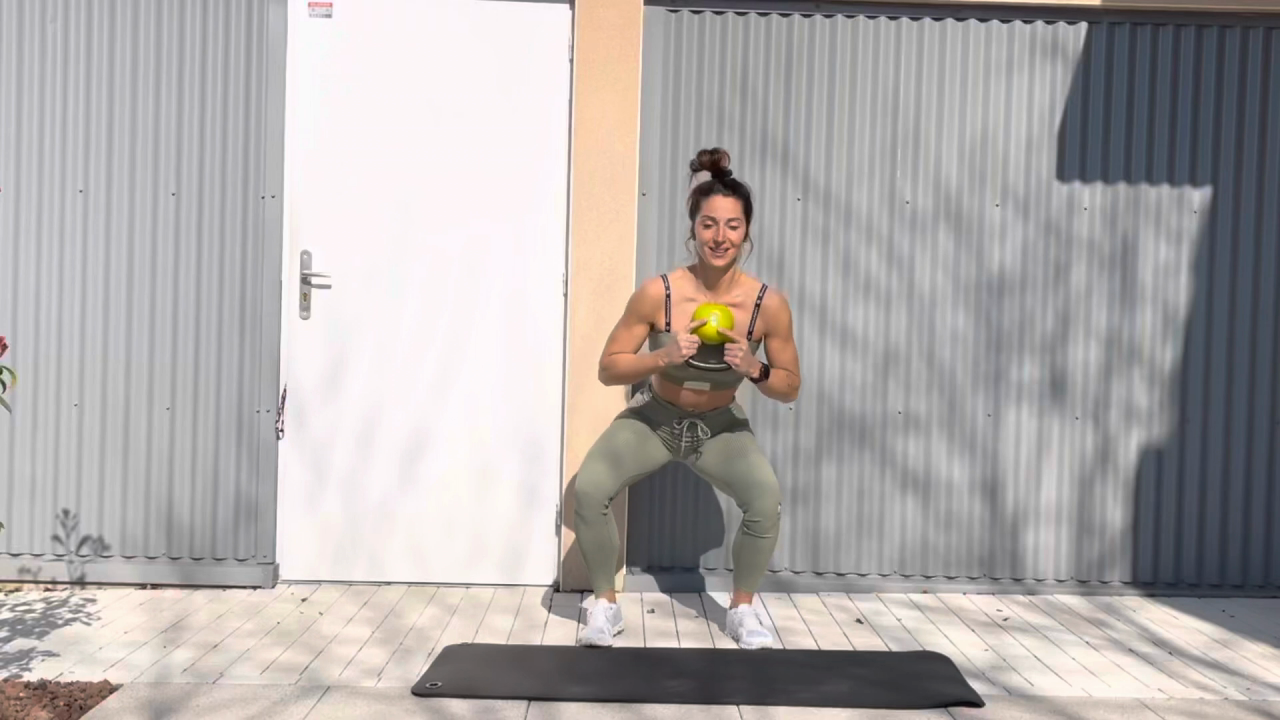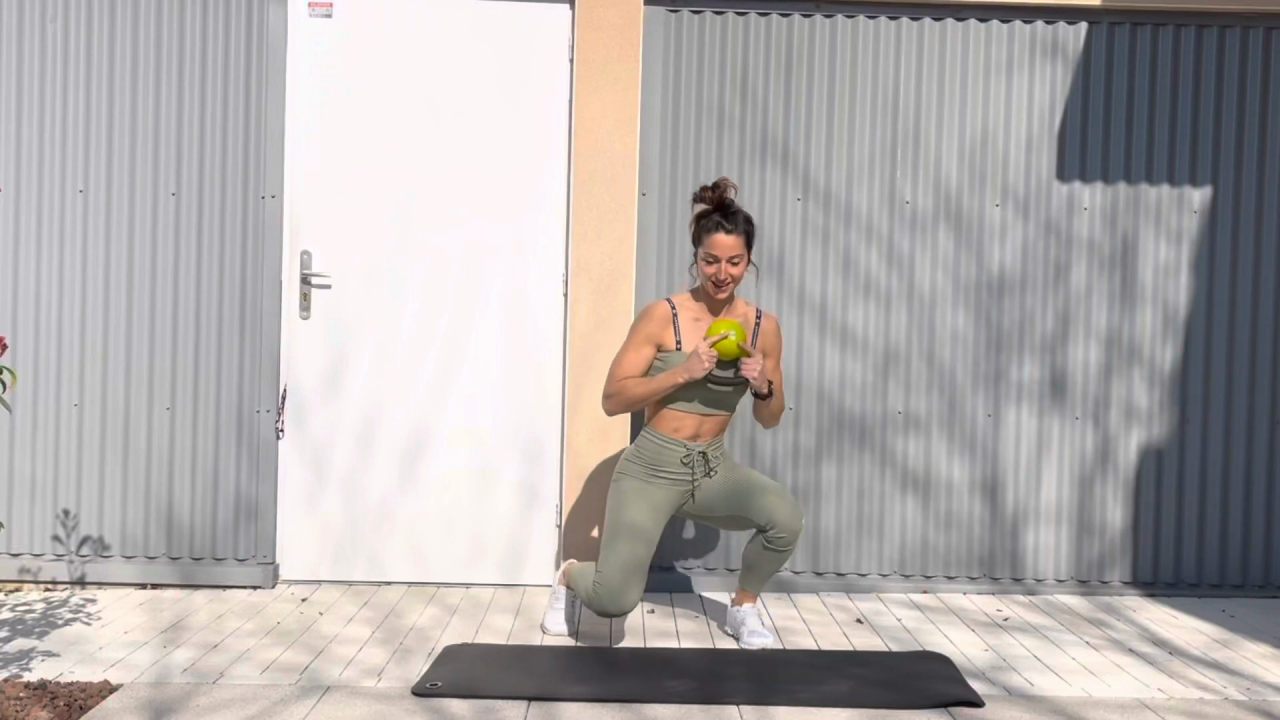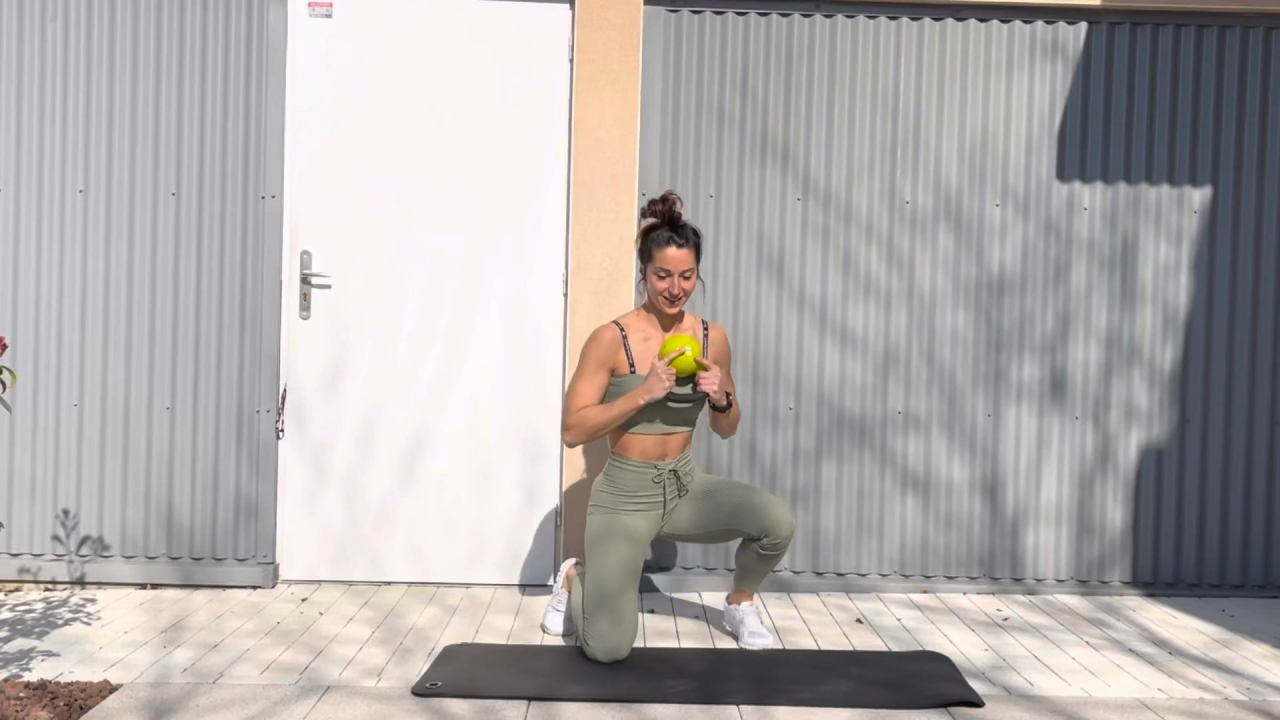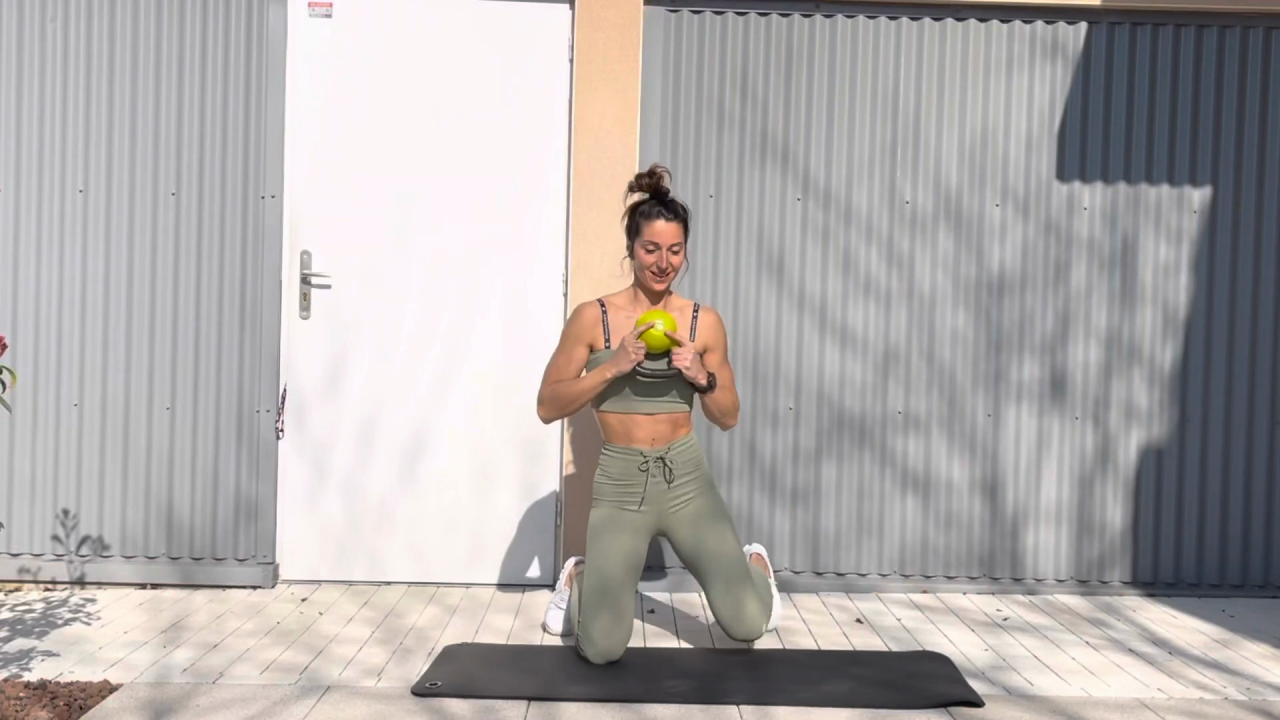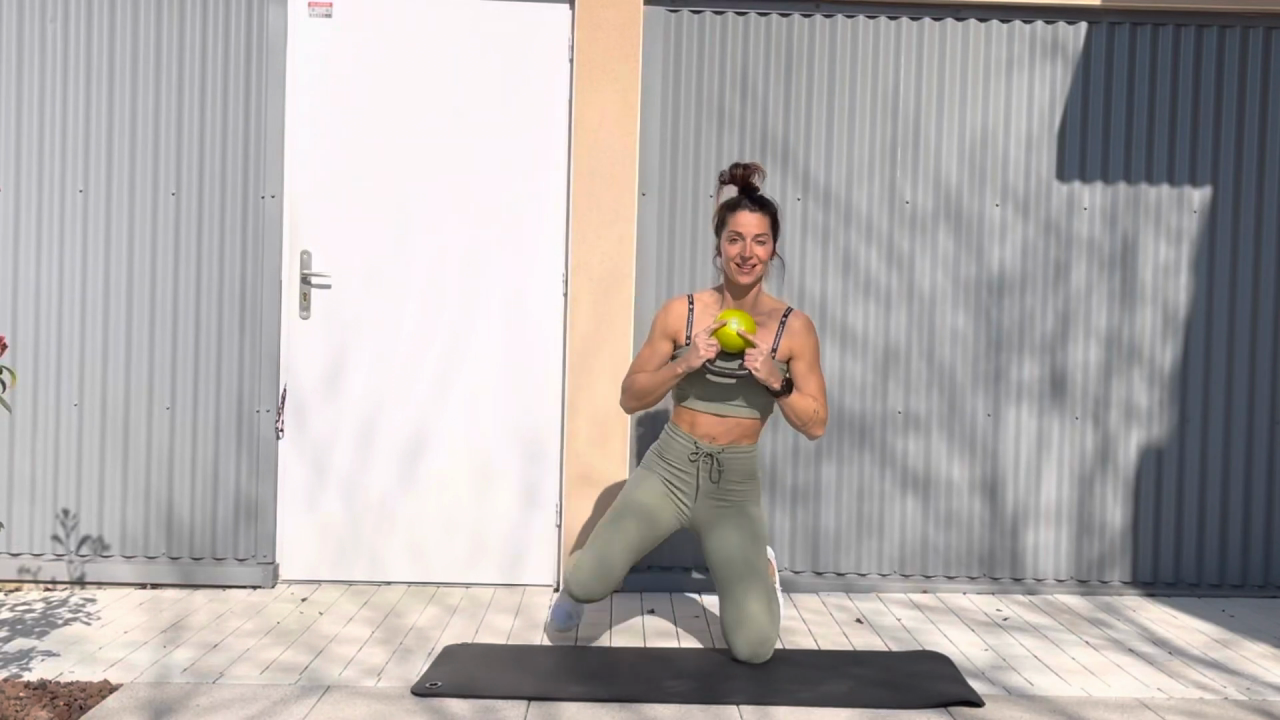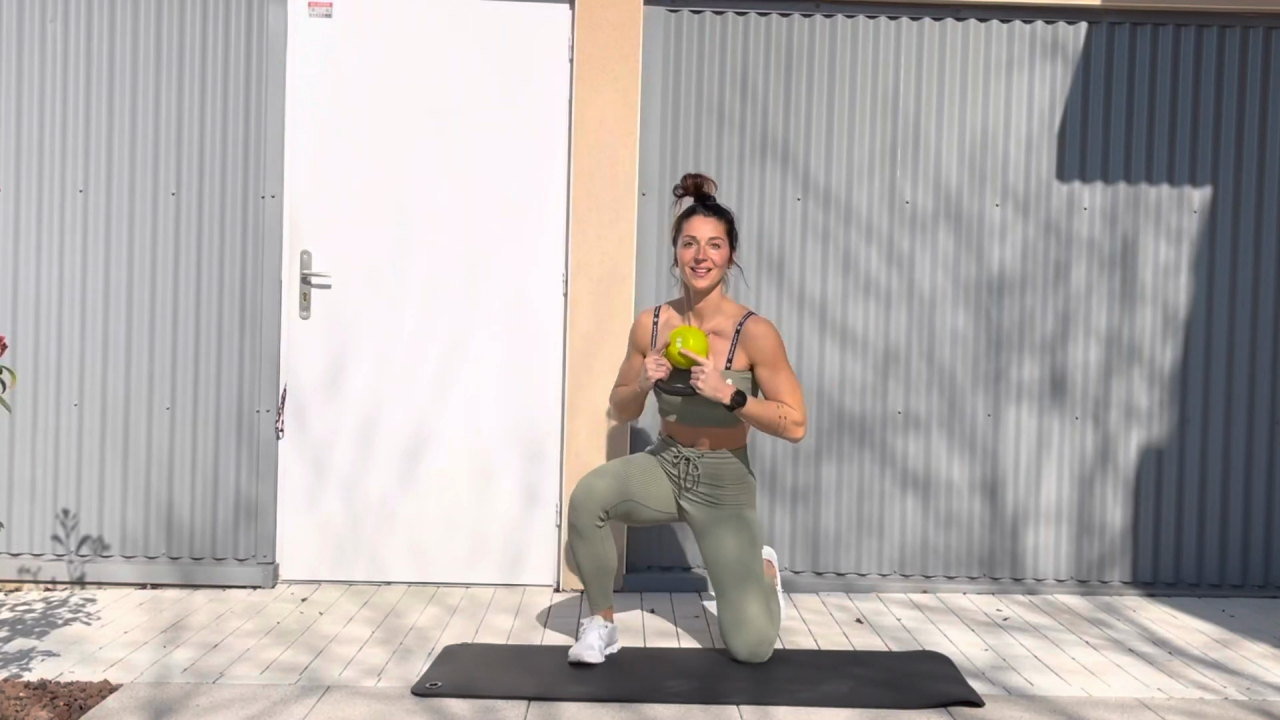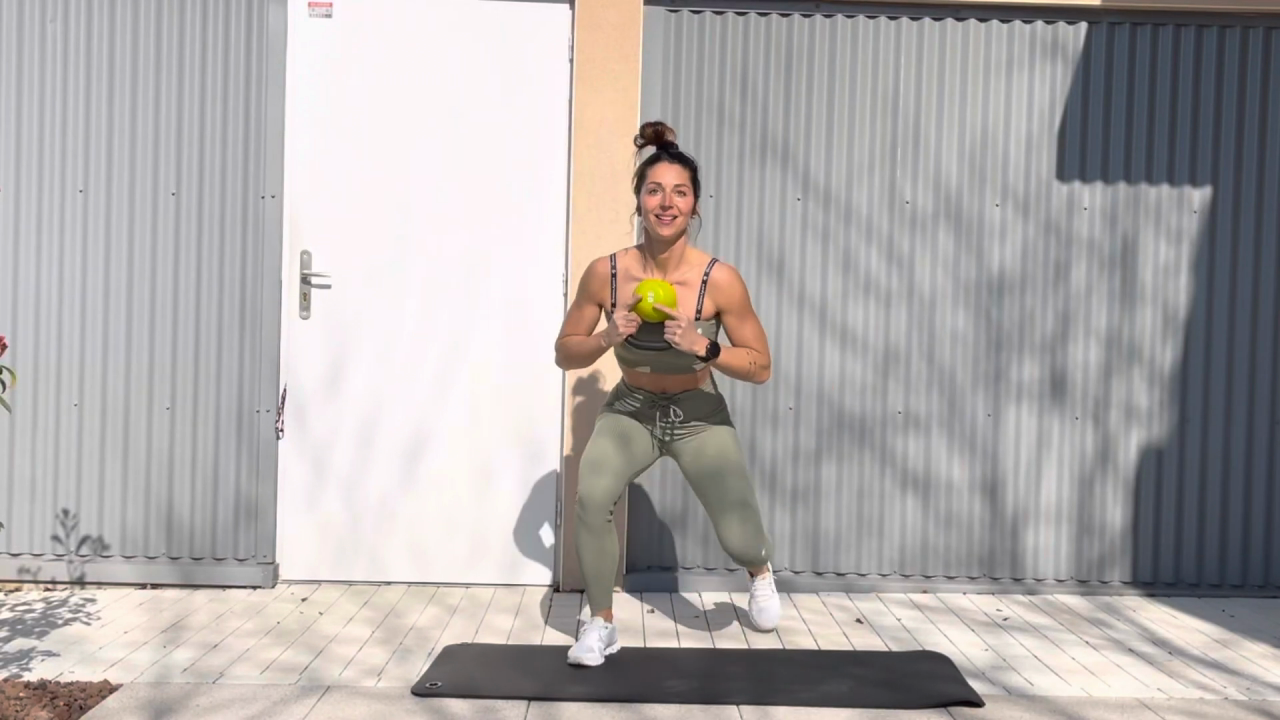
dt=0.4s
person 1, frame 1
left shoulder: (768, 304)
right shoulder: (656, 293)
left elbow: (790, 387)
right elbow: (608, 369)
left wrist: (754, 369)
right wrist: (663, 357)
left hip: (720, 426)
right hip: (653, 417)
left knee: (765, 501)
right knee: (589, 489)
left ankle: (742, 608)
right ankle: (605, 602)
person 1, frame 2
left shoulder: (763, 327)
right shoulder: (661, 316)
left elbow: (771, 418)
right elbow: (612, 399)
left wrist: (763, 385)
right wrist: (684, 371)
left hip: (713, 467)
right hip: (650, 466)
left knee: (786, 518)
right knee: (617, 597)
left ankle: (743, 607)
right ankle: (569, 579)
person 1, frame 3
left shoulder: (712, 338)
right shoulder: (610, 339)
left elbow: (726, 429)
right elbow: (572, 430)
left wrist: (722, 397)
right wrist: (644, 393)
left hip: (686, 486)
right hip: (624, 495)
left knee: (778, 521)
right knee: (609, 647)
left ankle: (739, 605)
right ankle: (575, 580)
person 1, frame 4
left shoulder: (704, 322)
right shoulder: (592, 317)
left elbow: (728, 418)
right elbow: (547, 407)
left wrist: (700, 377)
right wrist: (613, 367)
left hip: (687, 480)
right hip: (620, 488)
left knee: (747, 625)
right knee: (602, 649)
left ankle: (753, 565)
right ankle: (576, 580)
person 1, frame 5
left shoulder: (794, 327)
right shoulder: (680, 312)
left elbow: (815, 425)
right elbow: (630, 398)
left wrist: (777, 380)
right wrist: (684, 364)
left hip: (735, 486)
right hip: (670, 469)
left knee: (754, 649)
right knee: (588, 583)
left ankle: (762, 570)
right ankle: (579, 579)
person 1, frame 6
left shoulder: (754, 332)
right shoulder: (649, 324)
left elbow: (794, 425)
right elbow: (620, 410)
left wrist: (728, 394)
right wrist: (641, 383)
left hip: (725, 483)
right hip: (663, 467)
left knee: (752, 648)
right knee: (588, 497)
left ankle: (764, 573)
right ankle: (600, 622)
person 1, frame 7
left shoulder: (720, 279)
right shoulder: (604, 273)
left elbow: (760, 367)
right elbow: (565, 354)
left wrist: (703, 347)
right wrist: (607, 337)
left hip: (699, 414)
right hip: (631, 410)
left knee: (742, 541)
right knee: (592, 496)
left ankle: (759, 567)
right ankle: (600, 623)
